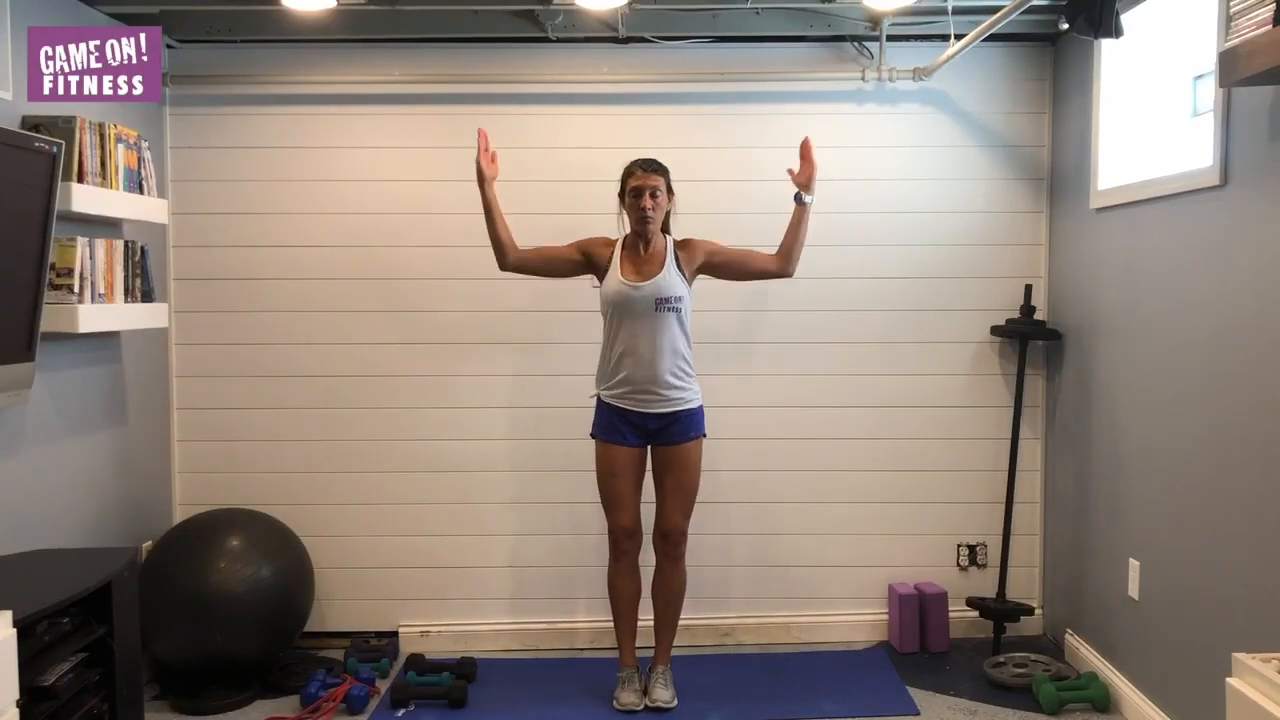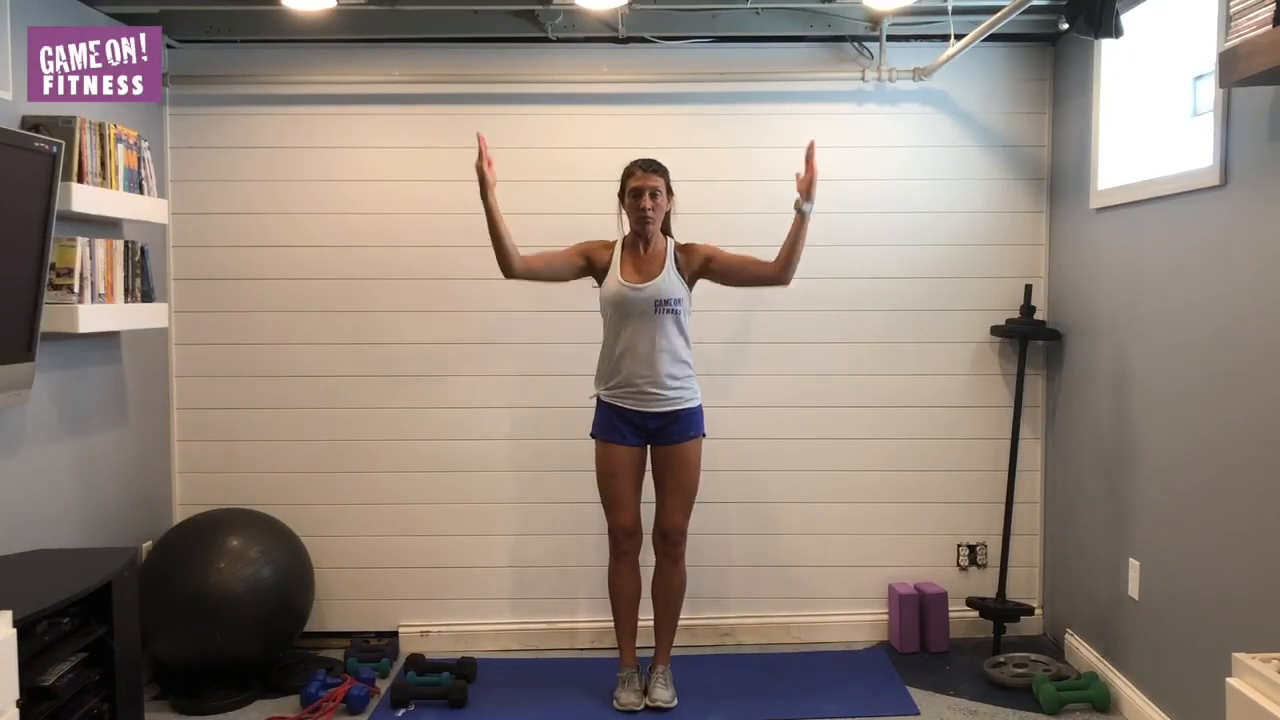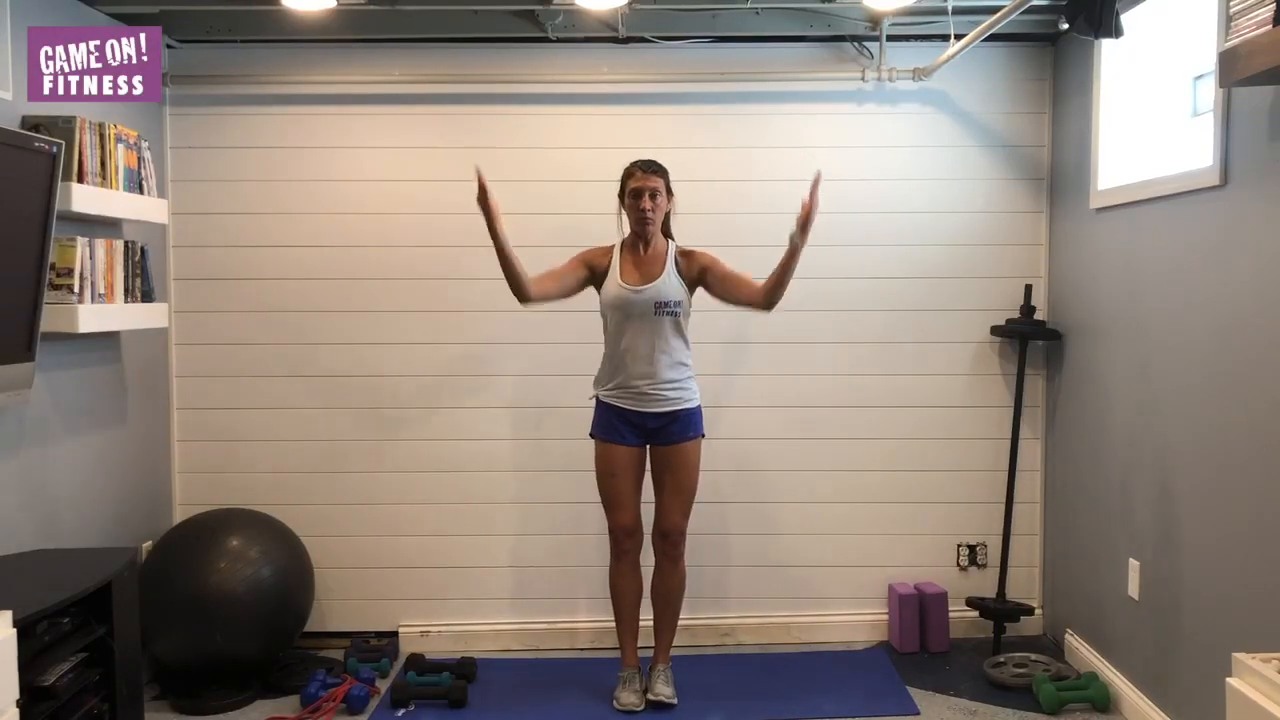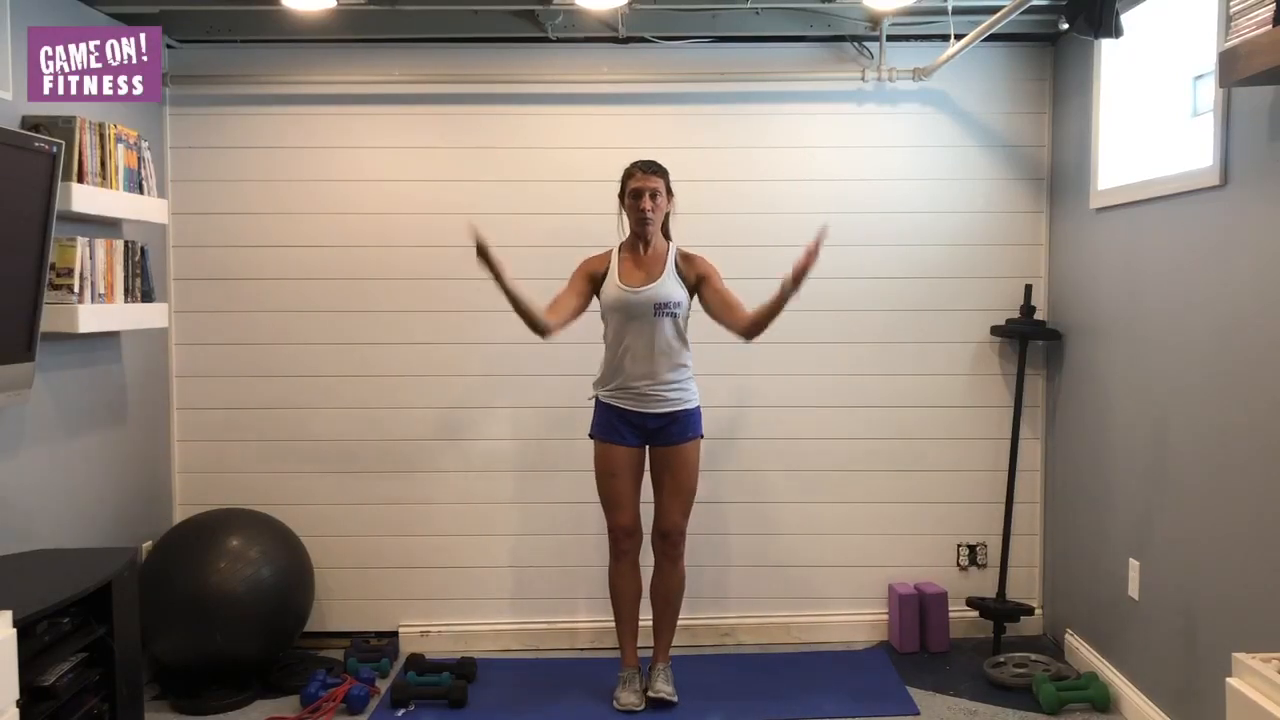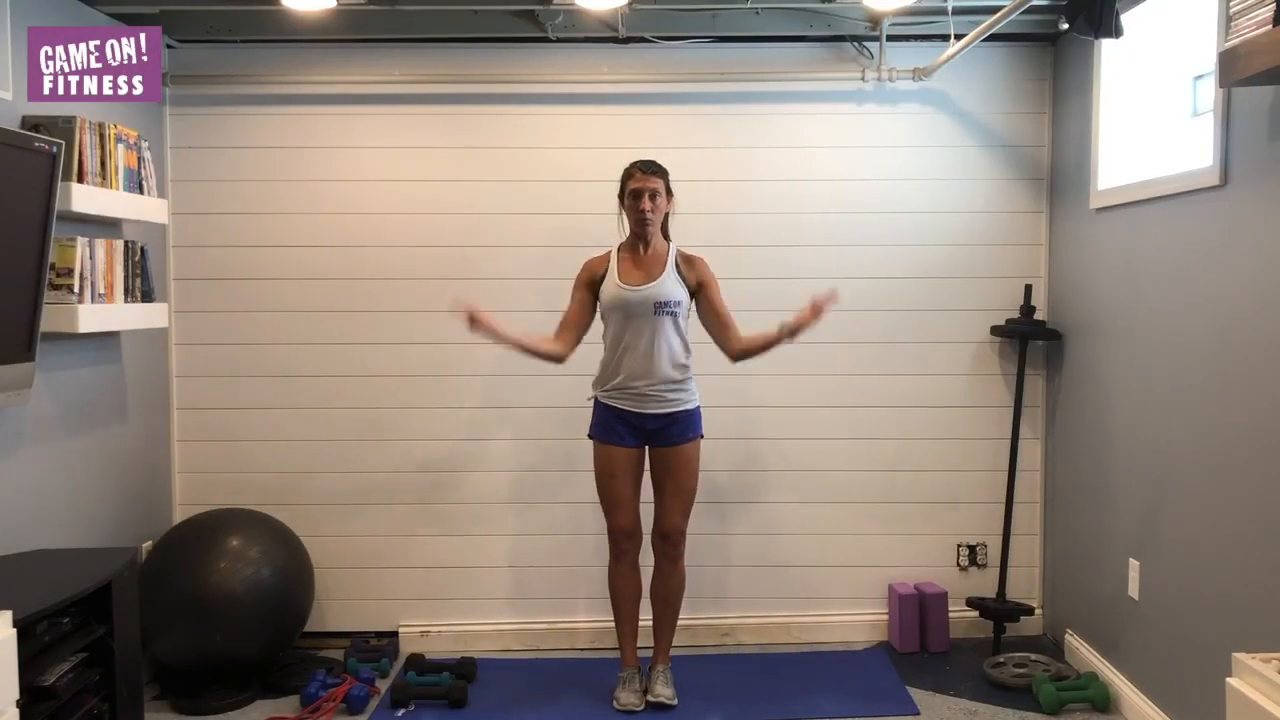
dt=0.1s
person 1, frame 1
left shoulder: (691, 254)
right shoulder: (600, 254)
left elbow: (780, 265)
right elbow: (511, 259)
left wrist: (803, 197)
right wrist: (489, 189)
left hip: (679, 413)
right hip: (618, 414)
left knee: (671, 539)
right knee: (623, 539)
left ankle: (662, 665)
right ankle: (627, 667)
person 1, frame 2
left shoulder: (691, 258)
right shoulder: (599, 256)
left elbow: (778, 274)
right elbow: (516, 267)
left wrist: (803, 207)
right wrist: (490, 197)
left hip: (679, 414)
right hip: (618, 415)
left knee: (671, 538)
right knee: (623, 538)
left ankle: (662, 664)
right ankle: (627, 666)
person 1, frame 3
left shoulder: (692, 262)
right shoulder: (599, 261)
left elbow: (766, 297)
right elbow: (527, 291)
left wrist: (800, 234)
right wrist: (493, 221)
left hip: (678, 413)
right hip: (617, 414)
left knee: (670, 538)
right knee: (624, 538)
left ankle: (662, 664)
right ankle: (628, 666)
person 1, frame 4
left shoulder: (692, 266)
right shoulder: (598, 266)
left elbow: (747, 326)
right elbow: (545, 323)
left wrist: (794, 282)
right wrist: (499, 273)
left hip: (676, 414)
right hip: (617, 414)
left knee: (670, 538)
right knee: (623, 538)
left ankle: (661, 664)
right ankle: (629, 667)
person 1, frame 5
left shoulder: (691, 268)
right shoulder: (598, 268)
left elbow: (734, 346)
right elbow: (560, 346)
left wrist: (788, 329)
right wrist: (499, 332)
left hip: (677, 415)
right hip: (616, 415)
left knee: (670, 539)
right knee: (623, 539)
left ankle: (661, 665)
right ankle: (629, 667)
